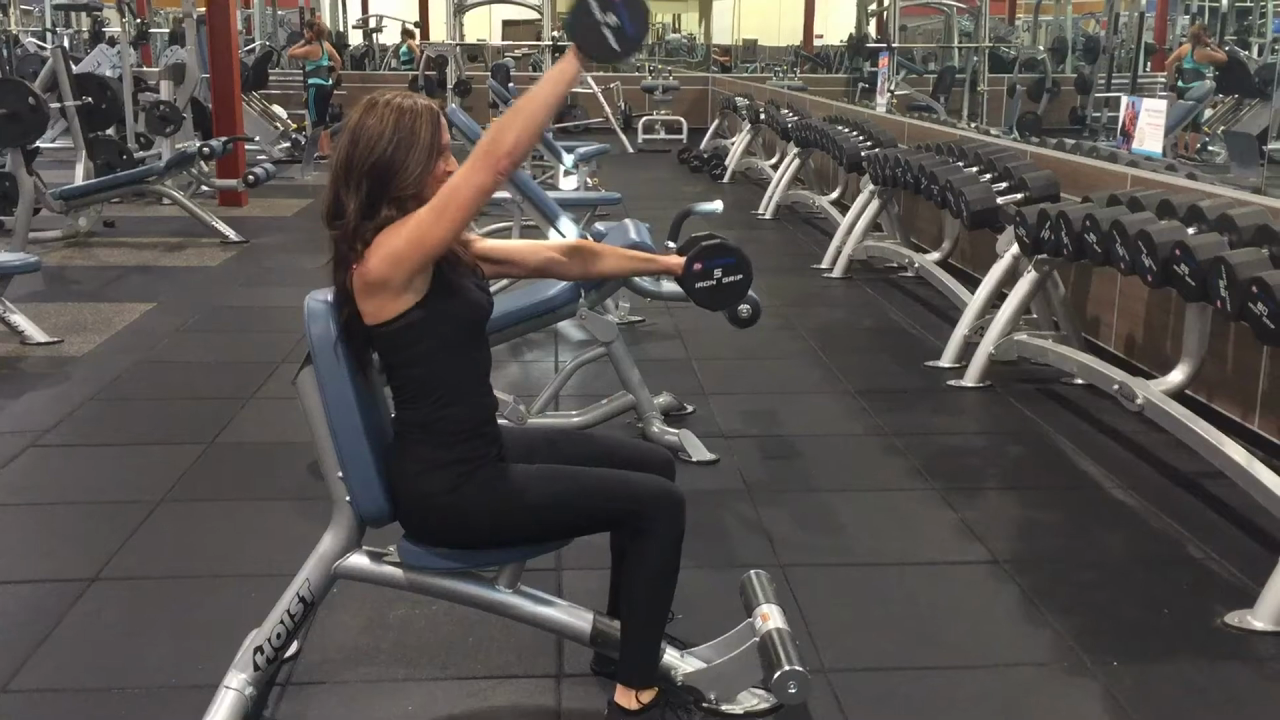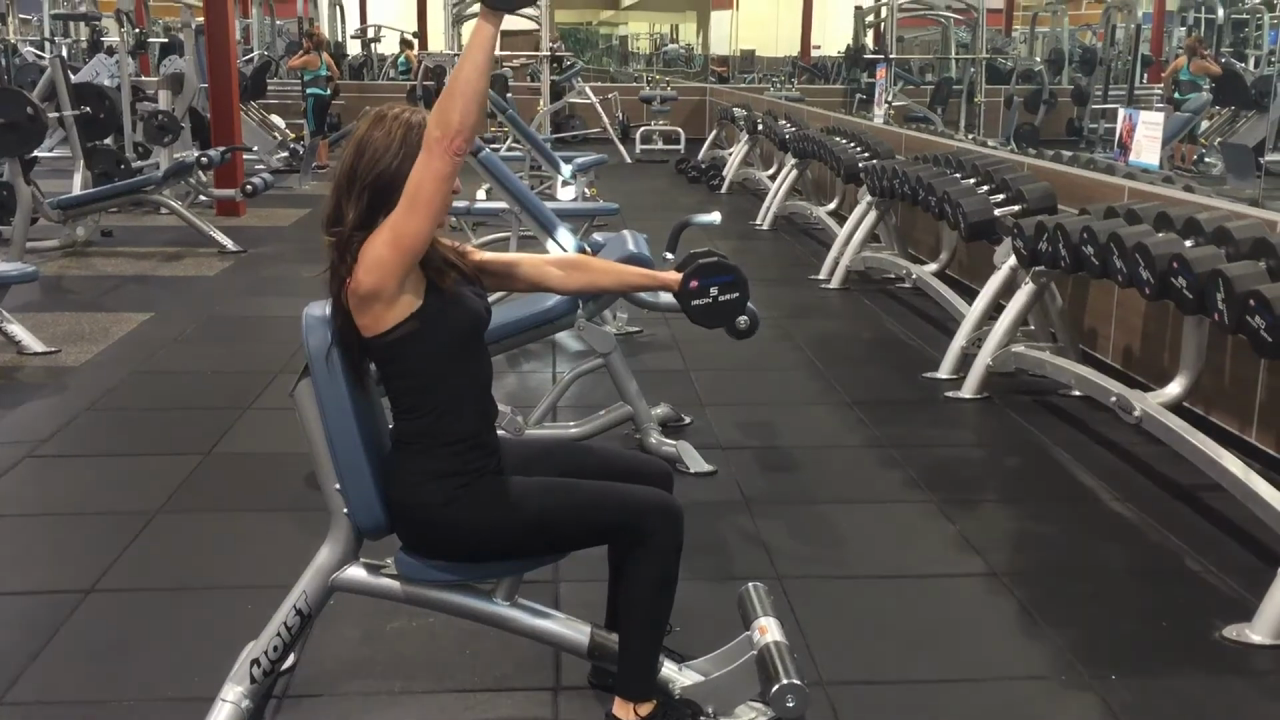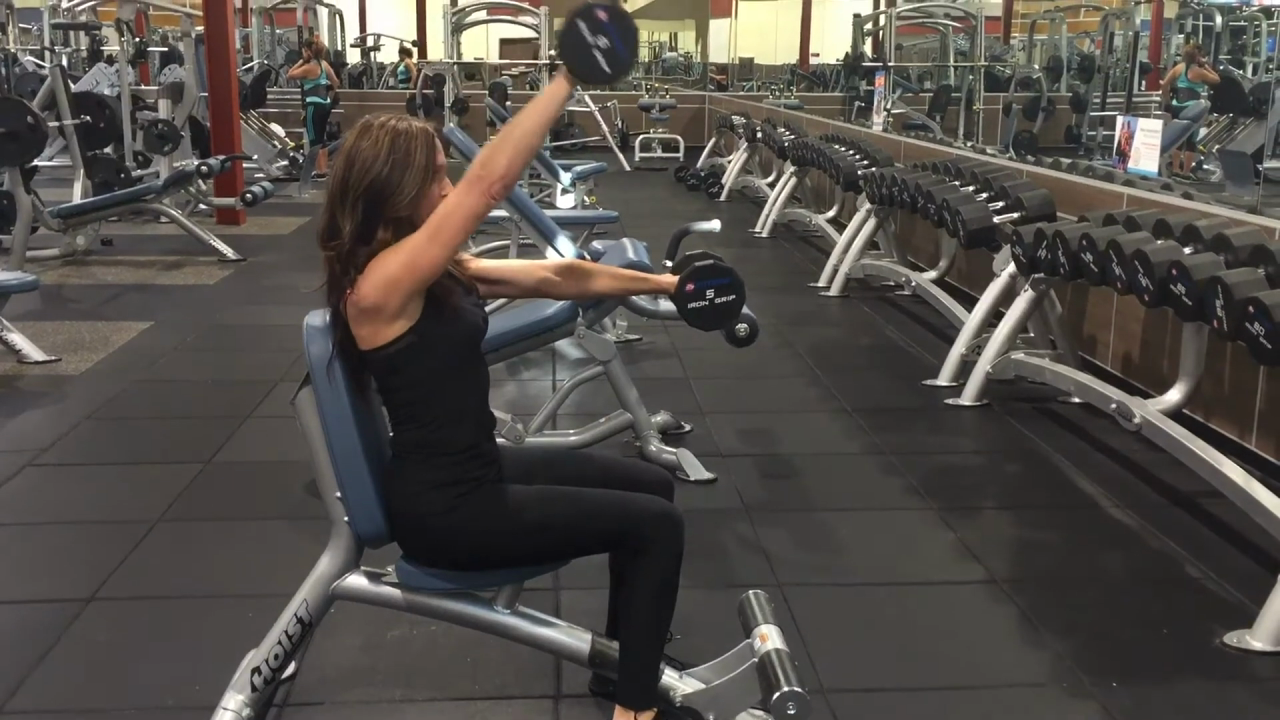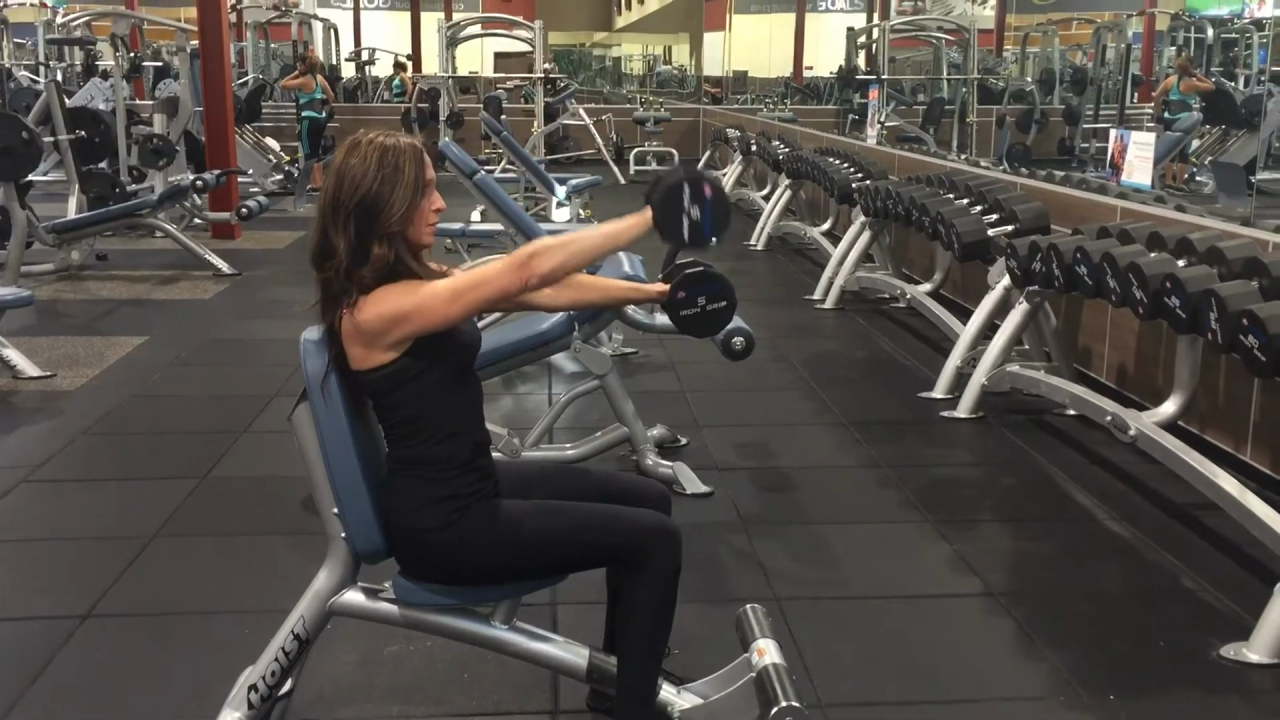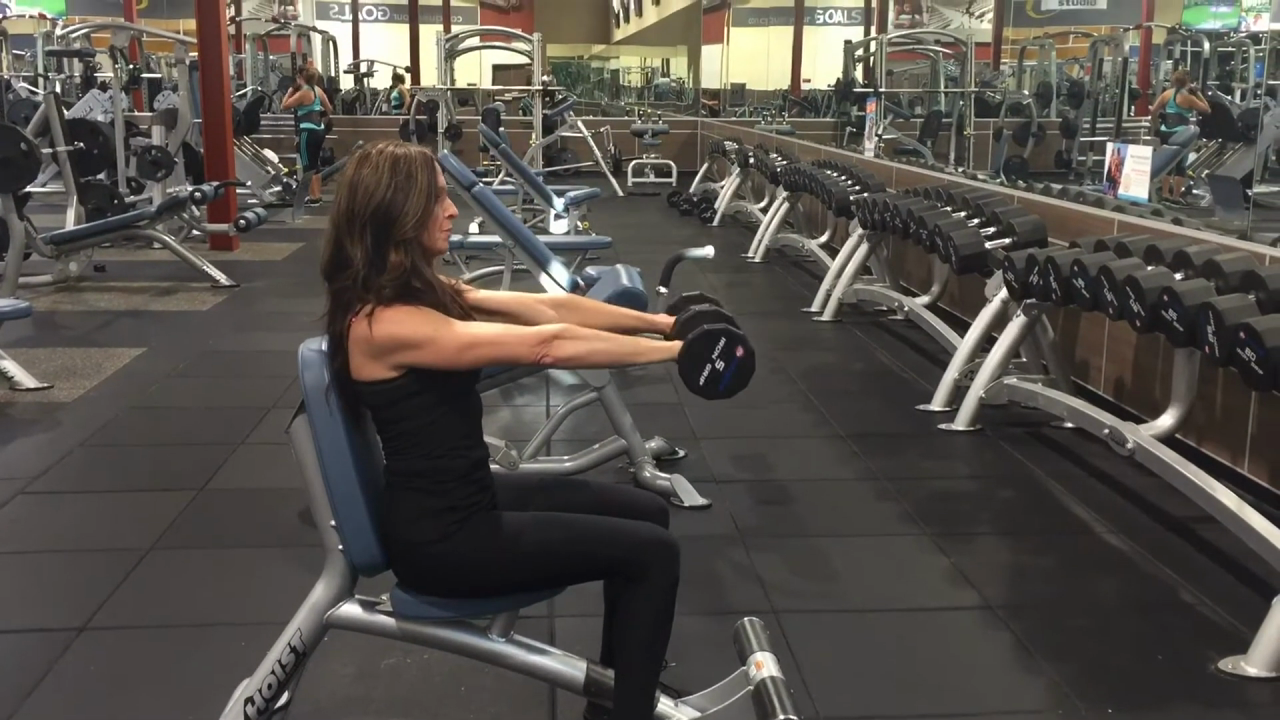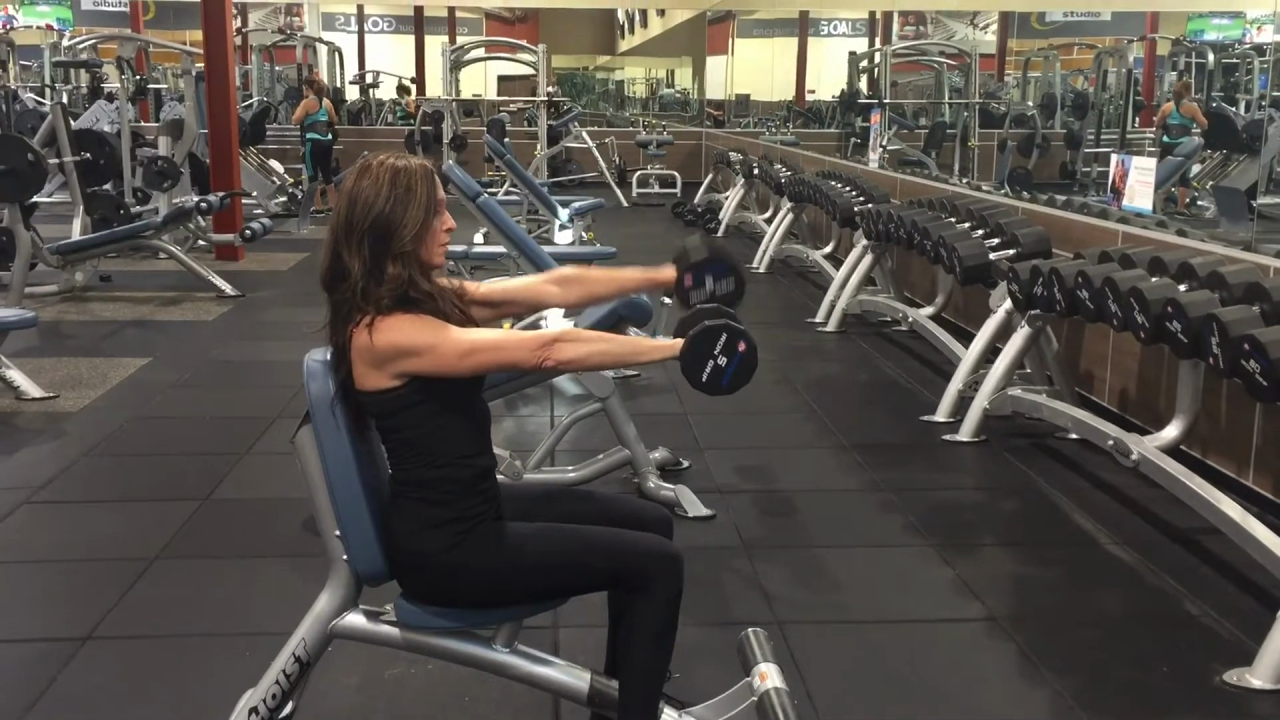
dt=0.5s
person 1, frame 1
left shoulder: (434, 251)
right shoulder: (386, 259)
left elbow: (557, 256)
right elbow: (496, 161)
left wrist: (667, 264)
right wrist: (576, 60)
left hip: (476, 451)
right hip: (447, 488)
left knee: (653, 465)
right knee: (657, 504)
left ankle: (628, 639)
person 1, frame 2
left shoulder: (432, 263)
right shoulder: (378, 272)
left elbow: (557, 270)
right elbow: (447, 143)
left wrist: (668, 281)
left hip: (475, 462)
right hip: (444, 500)
left knee: (652, 480)
right knee: (656, 518)
left ankle: (621, 651)
person 1, frame 3
left shoulder: (430, 273)
right shoulder: (378, 284)
left elbow: (555, 275)
right elbow: (486, 184)
left wrist: (663, 283)
right wrist: (563, 82)
left hip: (475, 469)
right hip: (444, 508)
left knee: (651, 485)
right knee: (656, 524)
left ankle: (625, 658)
person 1, frame 4
left shoulder: (412, 279)
right shoulder: (375, 310)
left elbow: (533, 285)
right elbow: (526, 271)
left wrist: (653, 290)
right wrist: (649, 218)
left hip: (470, 483)
right hip: (442, 524)
left knee: (648, 501)
right knee: (654, 539)
person 1, frame 5
left shoulder: (419, 292)
right shoulder: (383, 323)
left elbow: (546, 308)
right elbow: (545, 345)
left wrist: (658, 321)
right wrist: (670, 350)
left hip: (469, 497)
right hip: (440, 536)
left knee: (646, 513)
right knee: (652, 552)
person 1, frame 6
left shoulder: (426, 297)
right shoulder: (384, 333)
left elbow: (553, 289)
right elbow: (545, 350)
left wrist: (662, 276)
right wrist: (677, 347)
left hip: (474, 505)
right hip: (445, 547)
left knee: (650, 525)
right knee: (657, 565)
